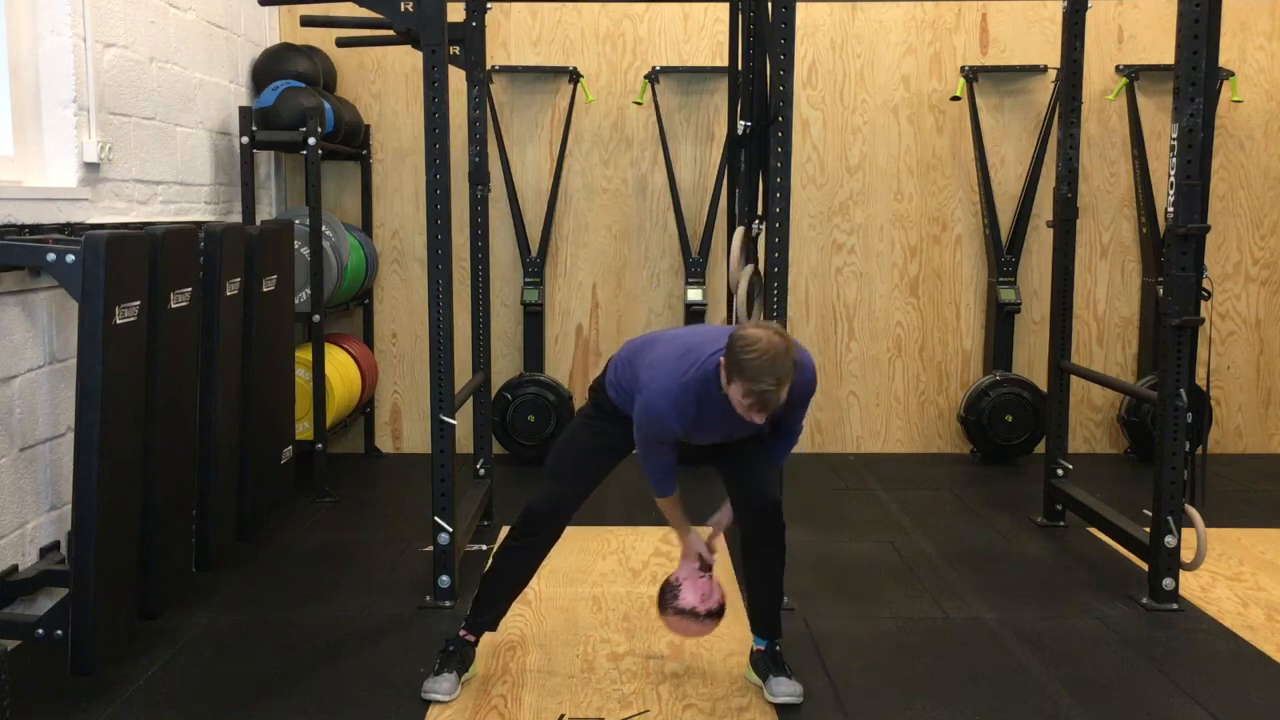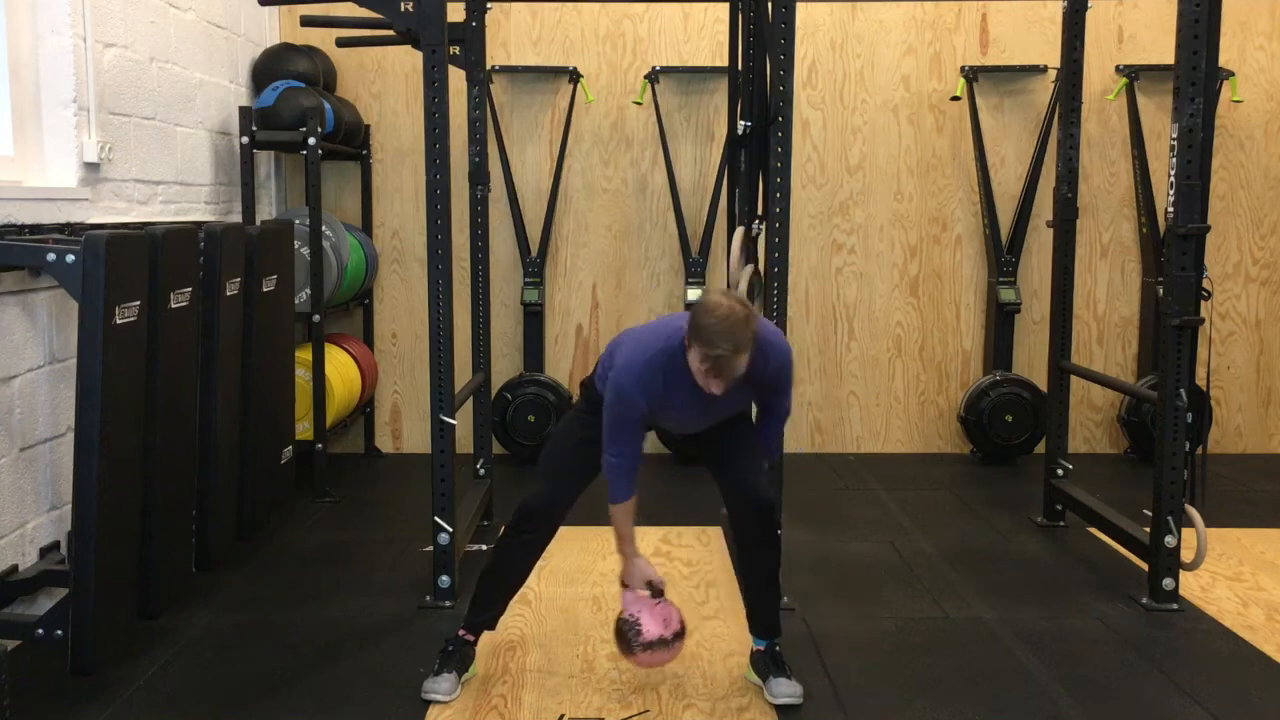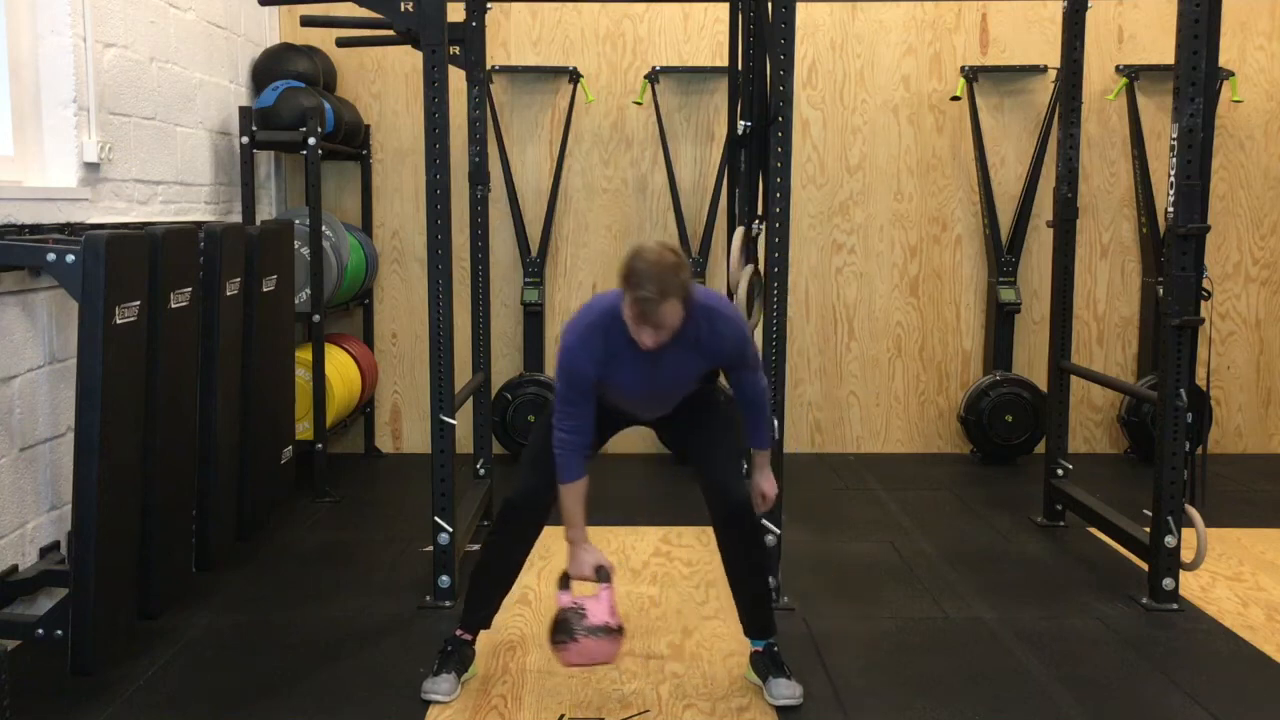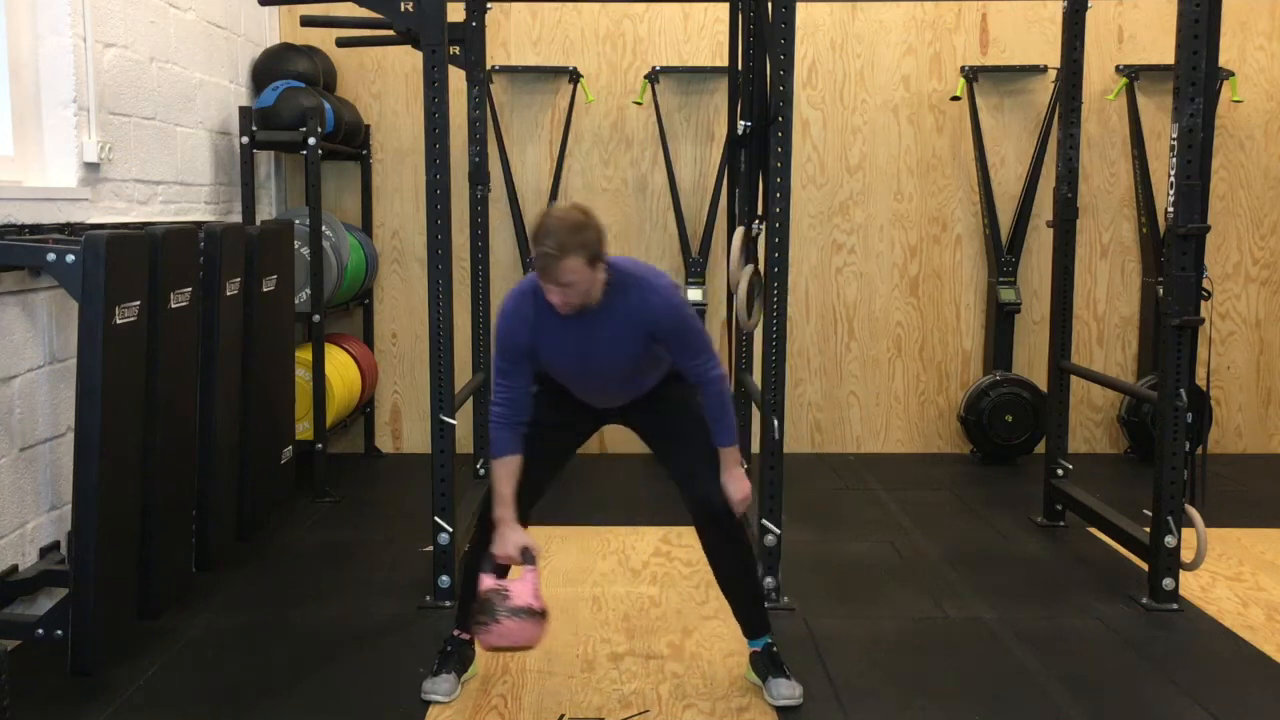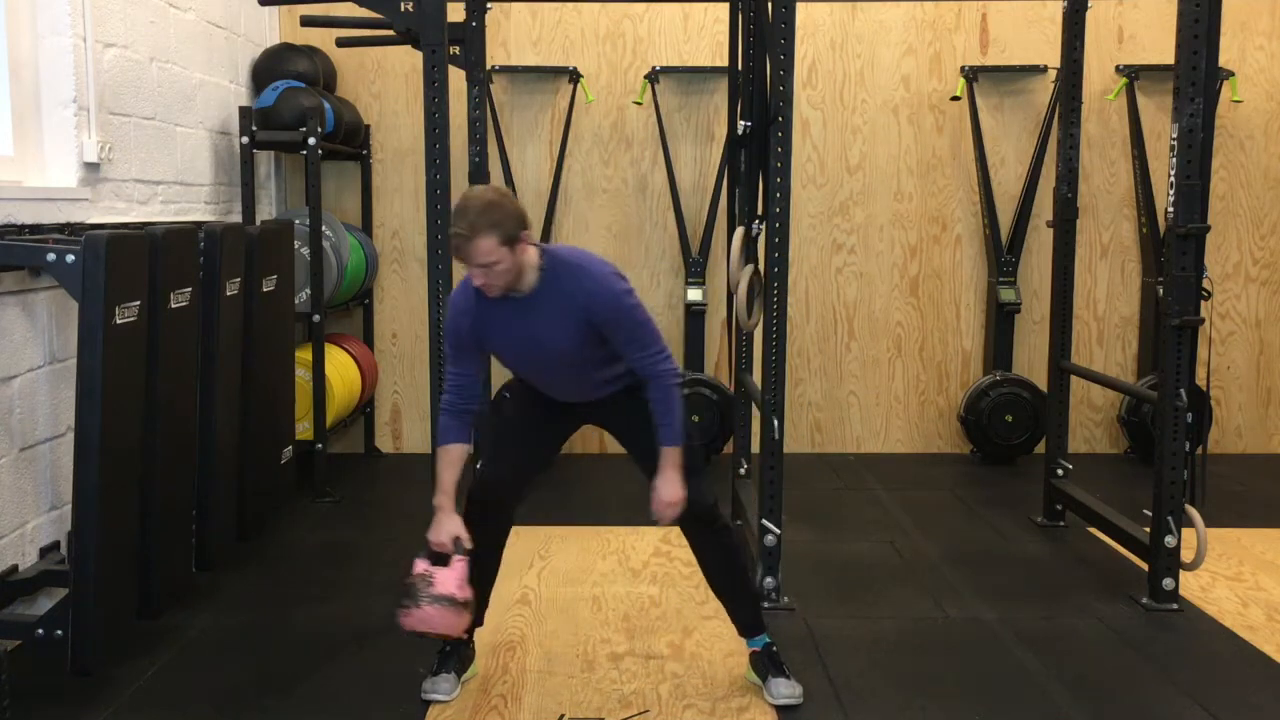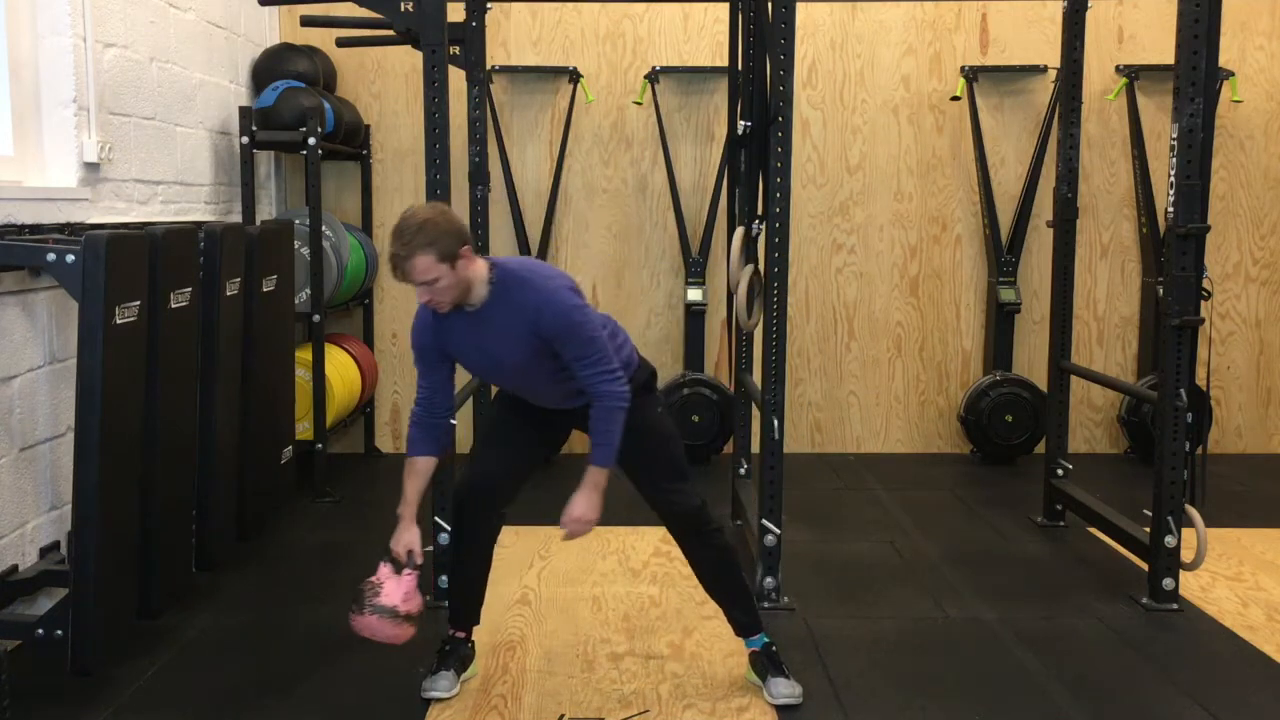
dt=0.2s
person 1, frame 1
left shoulder: (798, 372)
right shoulder: (668, 392)
left elbow: (786, 433)
right elbow: (658, 470)
left wrist: (745, 492)
right wrist: (684, 534)
right hip: (624, 401)
left knee: (764, 508)
right knee: (547, 510)
left ankle: (766, 650)
right ankle: (464, 641)
person 1, frame 2
left shoulder: (771, 351)
right shoulder: (637, 369)
left elbow: (774, 413)
right elbow: (620, 467)
left wrist: (759, 472)
right wrist: (630, 557)
right hip: (615, 399)
left knee: (756, 506)
right knee: (541, 507)
left ankle: (766, 649)
right ankle: (464, 641)
person 1, frame 3
left shoulder: (719, 318)
right shoulder: (585, 335)
left elbow: (751, 388)
right elbow: (570, 441)
left wrist: (760, 466)
right wrist: (579, 542)
left hip: (688, 399)
right hip: (596, 402)
left knee: (736, 505)
right knee: (525, 503)
left ankle: (763, 649)
right ankle: (463, 641)
person 1, frame 4
left shoulder: (654, 294)
right shoulder: (521, 310)
left elbow: (708, 375)
right elbow: (507, 417)
left wrist: (731, 466)
right wrist: (505, 521)
left hip: (655, 393)
right hip: (565, 397)
left knee: (716, 506)
right knee: (501, 505)
left ankle: (762, 648)
right ankle: (462, 640)
person 1, frame 5
left shoulder: (591, 281)
right shoulder: (466, 305)
left elbow: (660, 370)
right elbow: (459, 405)
left wrist: (670, 468)
right wrist: (444, 506)
left hip: (626, 389)
right hip: (541, 396)
left knee: (695, 507)
right knee: (487, 497)
left ankle: (760, 646)
right ankle: (461, 642)
person 1, frame 6
left shoulder: (543, 292)
right shoulder: (433, 323)
left elbow: (610, 390)
right elbow: (430, 416)
left wrist: (592, 489)
right wrist: (408, 516)
left hip: (620, 392)
right hip: (530, 402)
left knee: (683, 511)
right knee: (474, 497)
left ankle: (759, 646)
right ankle: (459, 641)
